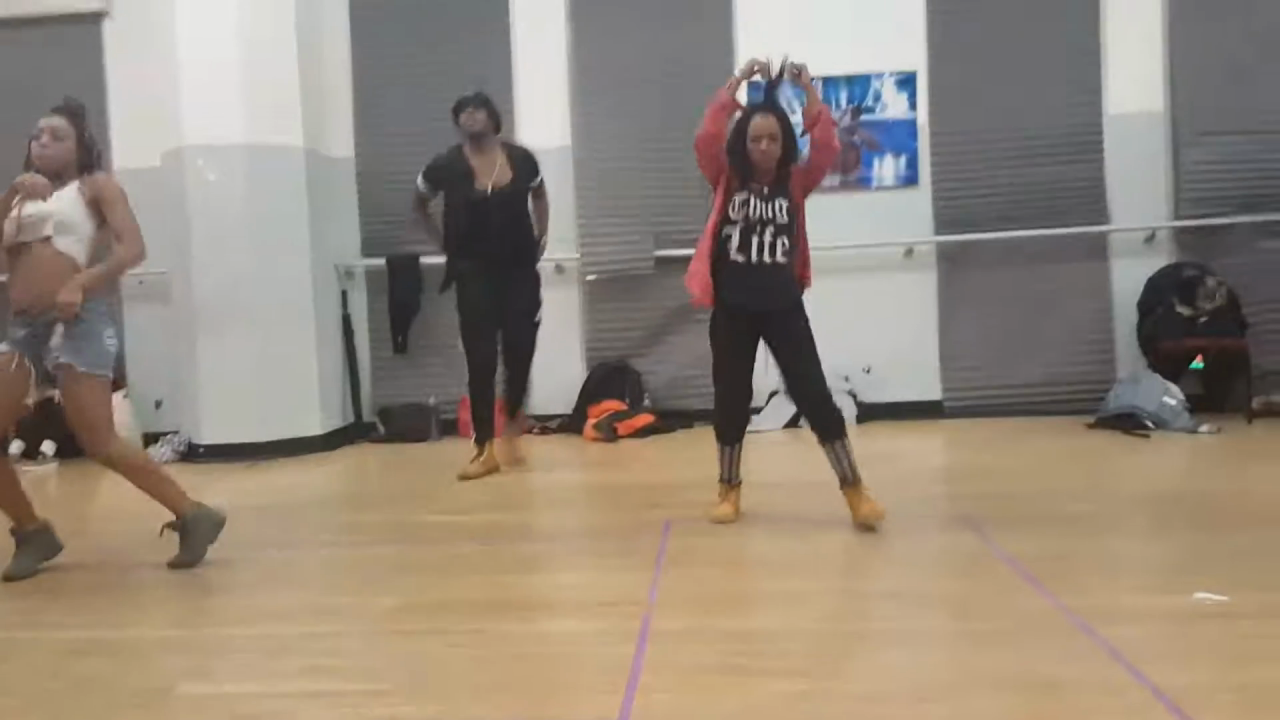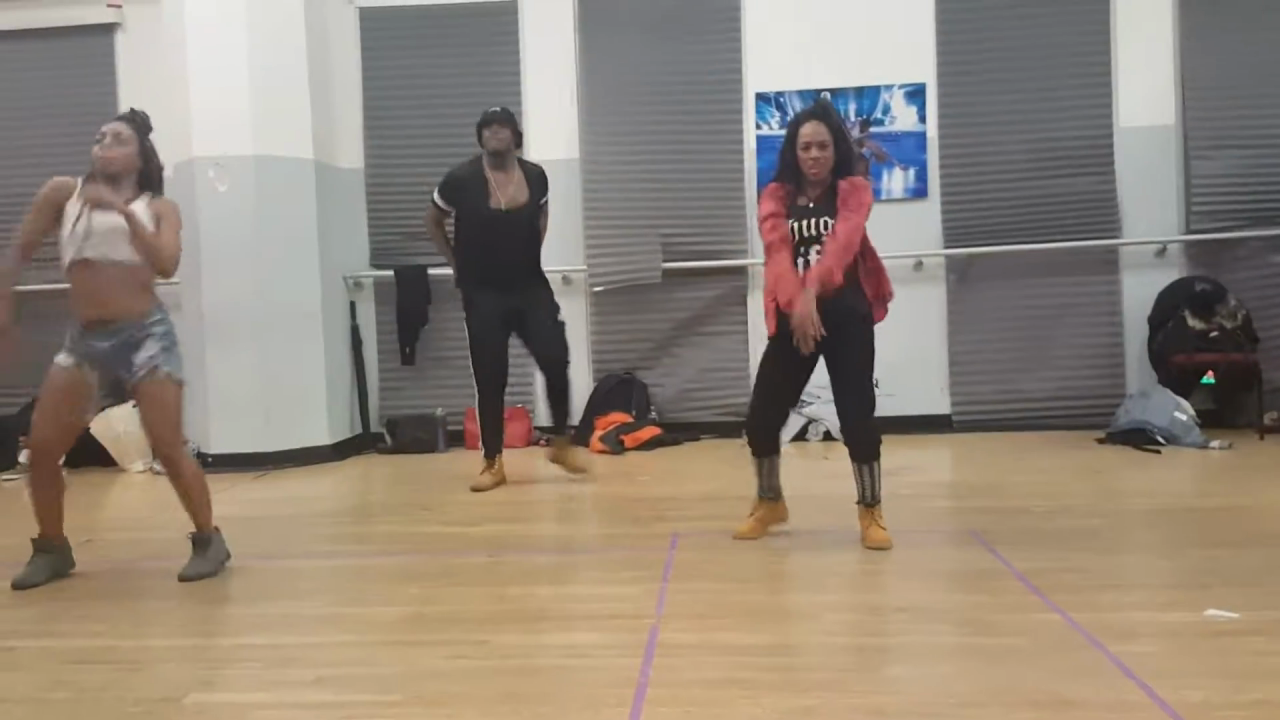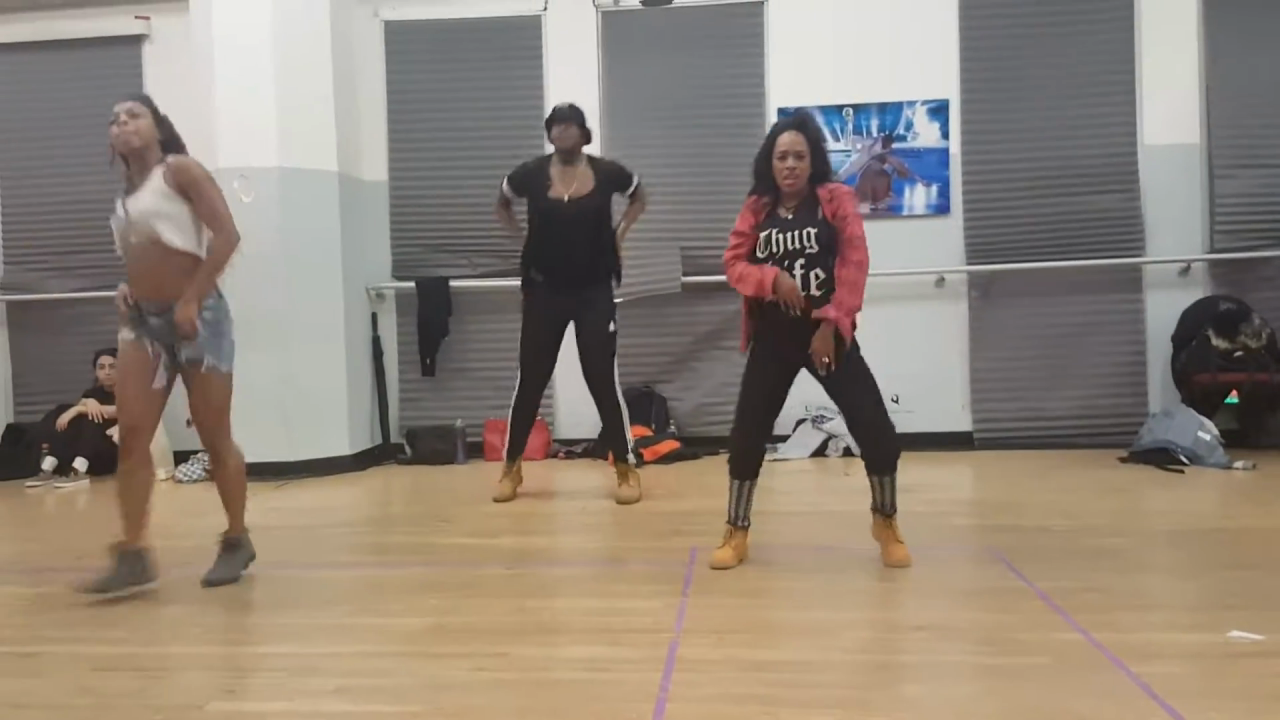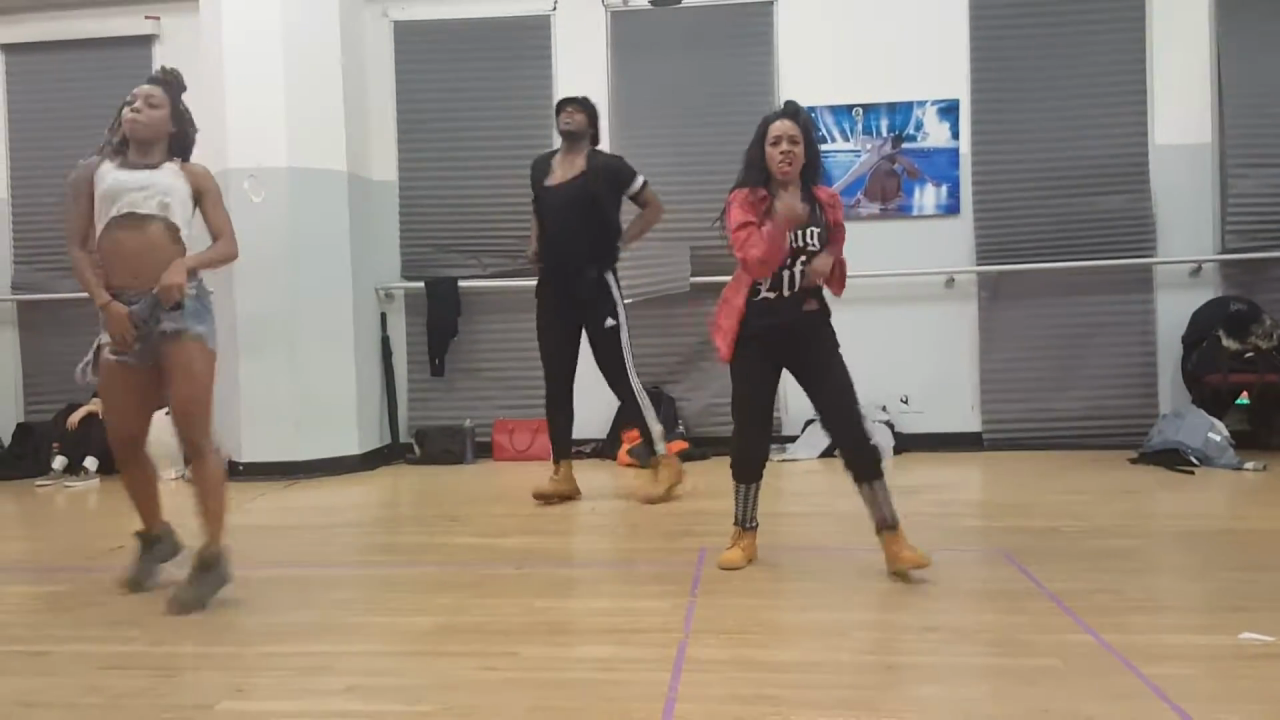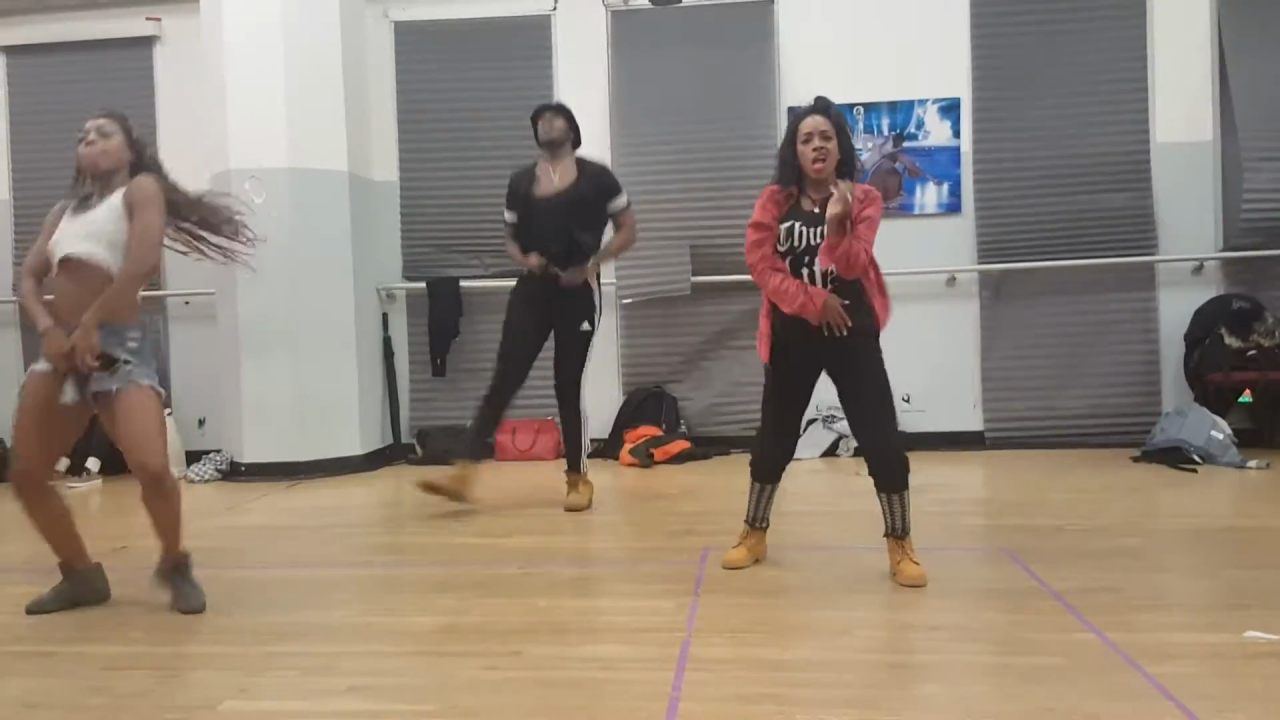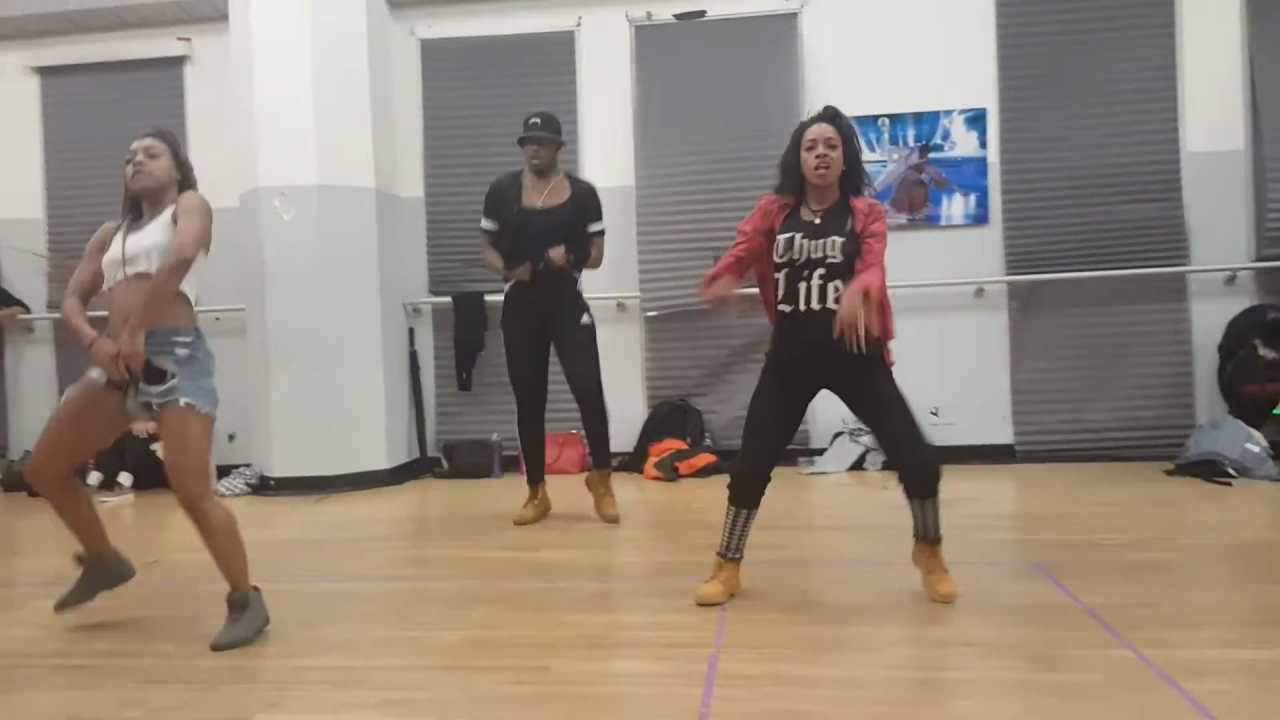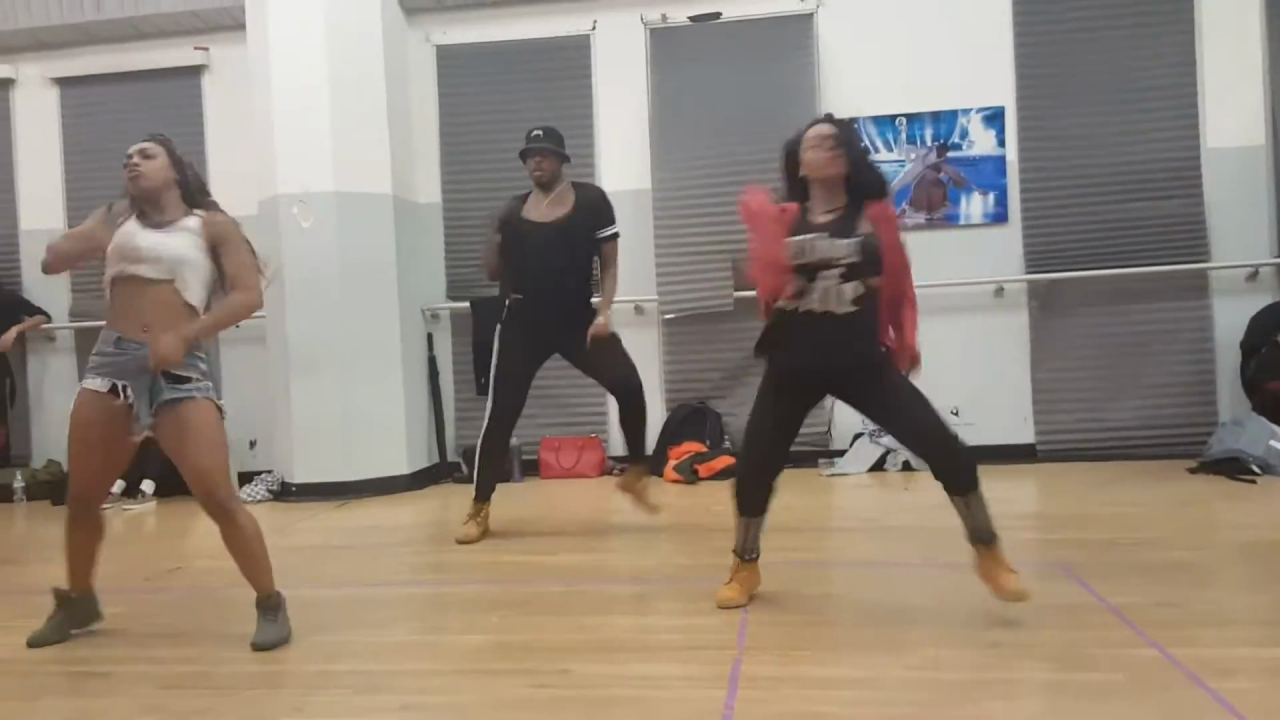
dt=0.5s
person 1, frame 1
left shoulder: (97, 186)
left elbow: (133, 248)
left wrist: (82, 284)
left hip: (75, 324)
left knee: (100, 444)
left ankle: (193, 517)
person 1, frame 2
left shoulder: (159, 208)
right shoulder: (62, 192)
left elbow: (167, 264)
left wrist: (122, 212)
left hip: (145, 335)
right hip: (84, 339)
left knee: (169, 447)
right knee: (42, 450)
left ankle: (208, 540)
right ankle: (52, 549)
person 1, frame 3
left shoulder: (179, 167)
right shoulder: (123, 193)
left elbow: (227, 234)
left wrist: (190, 296)
right wrist: (128, 289)
left hip: (195, 315)
right hip: (143, 321)
left knee: (215, 439)
right knee: (132, 439)
left ankle: (235, 541)
right ankle: (130, 556)
person 1, frame 4
left shoulder: (193, 175)
right shoulder: (91, 171)
left elbow: (228, 245)
right elbow: (77, 247)
left wrist: (183, 265)
right wrist: (104, 301)
left hip: (180, 305)
right hip: (120, 312)
left knee: (194, 435)
right knee: (126, 442)
left ankle: (211, 559)
right ankle: (156, 537)
person 1, frame 5
left shoulder: (142, 190)
right shoulder: (62, 212)
left elbow: (144, 263)
right elbow: (28, 279)
left wrist: (89, 324)
right wrist: (49, 330)
left hip: (123, 346)
right hip: (62, 350)
left knee: (149, 467)
right knee: (25, 475)
left ankle: (176, 564)
right ankle: (83, 575)
person 1, frame 6
left shoulder: (190, 206)
right shoulder: (111, 233)
left elbow: (181, 256)
right elbow: (72, 298)
left wrist: (137, 331)
right wrist: (95, 341)
left hip: (174, 355)
right hip: (115, 364)
left knee: (193, 493)
right knee: (42, 467)
left ankle: (246, 601)
right ankle: (103, 560)
person 1, frame 7
left shoulder: (212, 224)
right shoulder: (110, 219)
left elbow: (250, 296)
right elbow: (53, 260)
left wrist: (187, 335)
right wrist: (86, 237)
left hip: (182, 369)
right hip: (112, 363)
left knee: (218, 497)
right knee: (82, 496)
left ankle: (271, 605)
right ankle: (77, 602)
person 2, frame 1
left shoulder: (795, 181)
right shoulder: (727, 179)
left elbow: (827, 147)
right elbow: (706, 139)
left wrist: (808, 91)
right wrist: (736, 84)
left hip: (784, 307)
right hip: (732, 308)
left knee: (814, 396)
right knee: (730, 401)
left ankle: (854, 490)
right ankle: (729, 489)
person 2, frame 2
left shoulder: (854, 190)
right shoulder: (776, 196)
left elbow: (844, 242)
right elbow: (777, 251)
left wrist: (815, 288)
right wrist: (797, 304)
left hip: (847, 318)
right hip: (793, 319)
left knee: (858, 415)
right knee: (761, 415)
left ankle: (870, 511)
right ankle: (769, 502)
person 2, frame 3
left shoulder: (835, 199)
right shoulder: (755, 209)
left elbow: (854, 263)
right elbow: (733, 266)
left wrist: (833, 323)
right wrist: (771, 279)
left hip: (826, 334)
right hip: (770, 337)
left knee: (875, 429)
right knee: (747, 433)
left ankle: (886, 524)
right ankle: (736, 534)
person 2, frame 4
left shoulder: (827, 202)
right shoulder: (745, 202)
right elbow: (755, 263)
left wrist: (830, 263)
right wrist: (780, 222)
left hip: (811, 329)
right hip: (756, 334)
left knee: (850, 432)
right knee: (749, 436)
left ankle: (891, 538)
right ankle: (744, 535)
person 2, frame 5
left shoulder: (863, 198)
right shoulder: (774, 200)
left elbow: (853, 263)
right elbow: (761, 263)
left wrist: (837, 225)
right wrist: (811, 300)
left hip: (853, 336)
right hip: (793, 336)
left knee: (882, 442)
right knee: (774, 440)
left ankle: (900, 547)
right ankle: (754, 533)
person 2, frame 6
left shoulder: (867, 212)
right shoulder: (773, 211)
left elbow: (873, 269)
right elbow: (740, 256)
left wrist: (858, 296)
right wrist: (720, 282)
left hip: (857, 350)
right hip: (790, 356)
left knee: (915, 456)
right knee: (753, 461)
left ankle: (929, 555)
right ankle: (726, 567)
person 2, frame 7
left shoulder: (874, 217)
right shoulder: (783, 221)
left elbow: (897, 291)
right elbow: (771, 286)
left wrist: (905, 347)
right wrist: (761, 225)
left hip: (864, 358)
right hip: (792, 364)
left knee: (945, 451)
right knee: (754, 470)
left ankle: (988, 554)
right ankle: (743, 570)
person 3, frame 1
left shoulder: (521, 158)
right shoulder: (446, 166)
left elbow: (540, 197)
right elbow: (419, 203)
left wrist: (541, 241)
right wrist: (445, 244)
left hip: (519, 272)
right hip: (475, 274)
left knee: (519, 357)
right knee: (481, 360)
left ankle: (511, 428)
right ankle: (484, 449)
person 3, frame 2
left shoulder: (535, 176)
right shoulder: (463, 178)
right elbow: (434, 221)
left wrist: (532, 253)
right wrist: (458, 264)
left hip: (530, 286)
right hip: (483, 292)
left knee: (555, 359)
right knee: (490, 377)
left ankle: (561, 442)
right ankle: (492, 463)
person 3, frame 3
left shoulder: (606, 172)
right shoulder: (531, 173)
left elbow: (639, 196)
right elbow: (502, 204)
left wrist: (620, 231)
right wrist: (522, 238)
left hip: (593, 290)
right hip: (544, 290)
left knee: (602, 380)
right knee: (531, 379)
left ankle: (627, 470)
right ankle: (512, 470)
person 3, frame 4
left shoulder: (609, 167)
right shoulder: (540, 167)
left elbow: (653, 207)
left wrist: (619, 243)
right wrist: (536, 246)
left hip: (595, 283)
right hip: (553, 286)
left knee: (620, 374)
right knee: (557, 380)
left ankle: (663, 462)
right ankle: (563, 473)
person 3, frame 5
left shoulder: (596, 175)
right shoulder: (521, 180)
left elbow: (628, 232)
right elbow: (510, 237)
left wrist: (593, 263)
right wrist: (525, 260)
left hip: (577, 292)
right hip: (533, 289)
left knee: (567, 386)
right knee: (504, 378)
left ankle: (577, 479)
right ankle: (464, 472)
person 3, frame 6
left shoulder: (582, 193)
right shoulder: (502, 190)
left elbow: (595, 255)
right elbow: (488, 246)
left wrist: (568, 257)
right wrist: (508, 271)
left hip: (566, 299)
right hip: (521, 303)
left knee: (588, 386)
right knee: (528, 402)
left ankle: (601, 479)
right ankle: (536, 493)
person 3, frame 7
left shoulder: (591, 199)
right shoulder: (514, 207)
left elbow: (608, 261)
right elbow: (495, 271)
left wrist: (605, 311)
right wrist: (491, 255)
left hip: (575, 320)
right hip: (522, 320)
left knee: (628, 385)
right knee: (501, 416)
left ankle: (635, 472)
right ankle: (479, 511)
